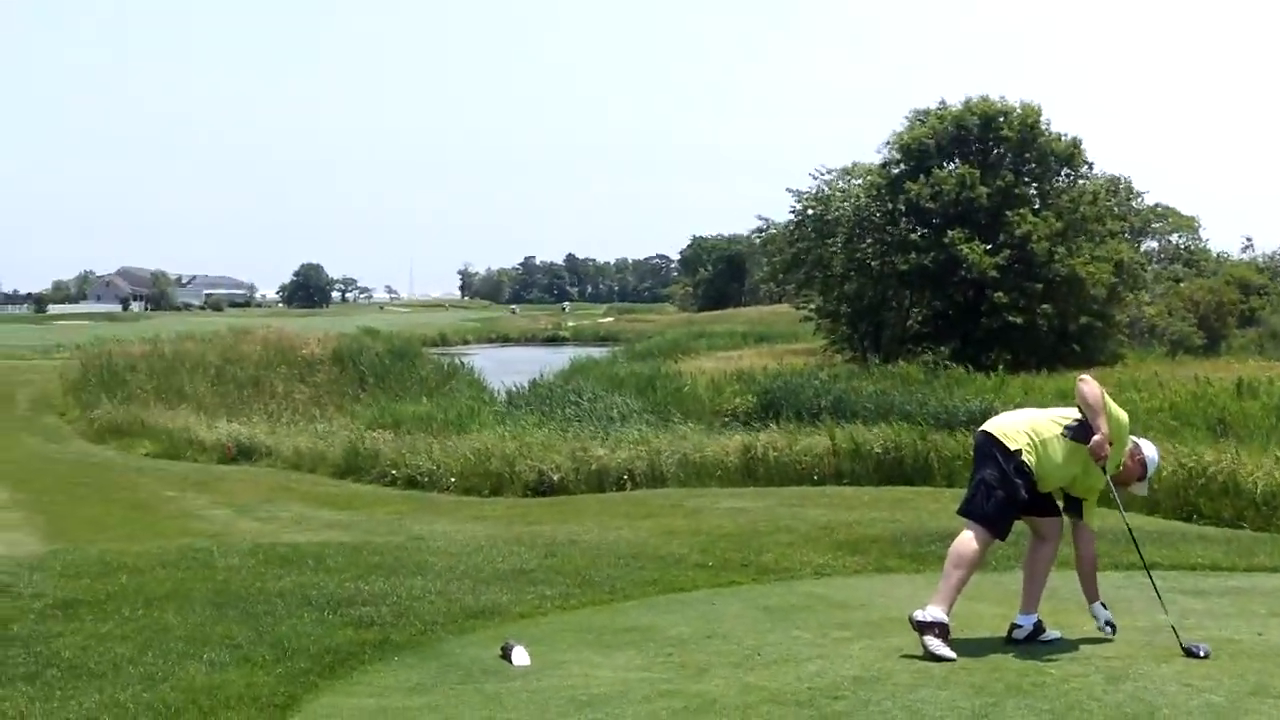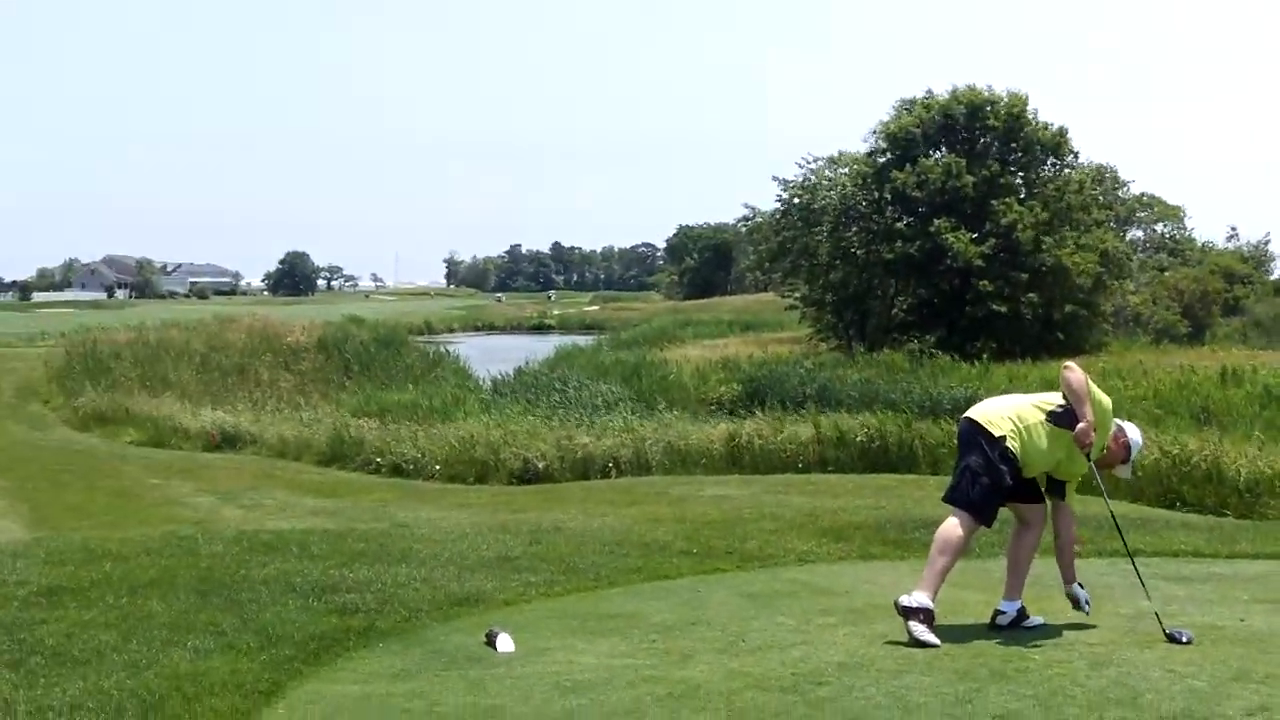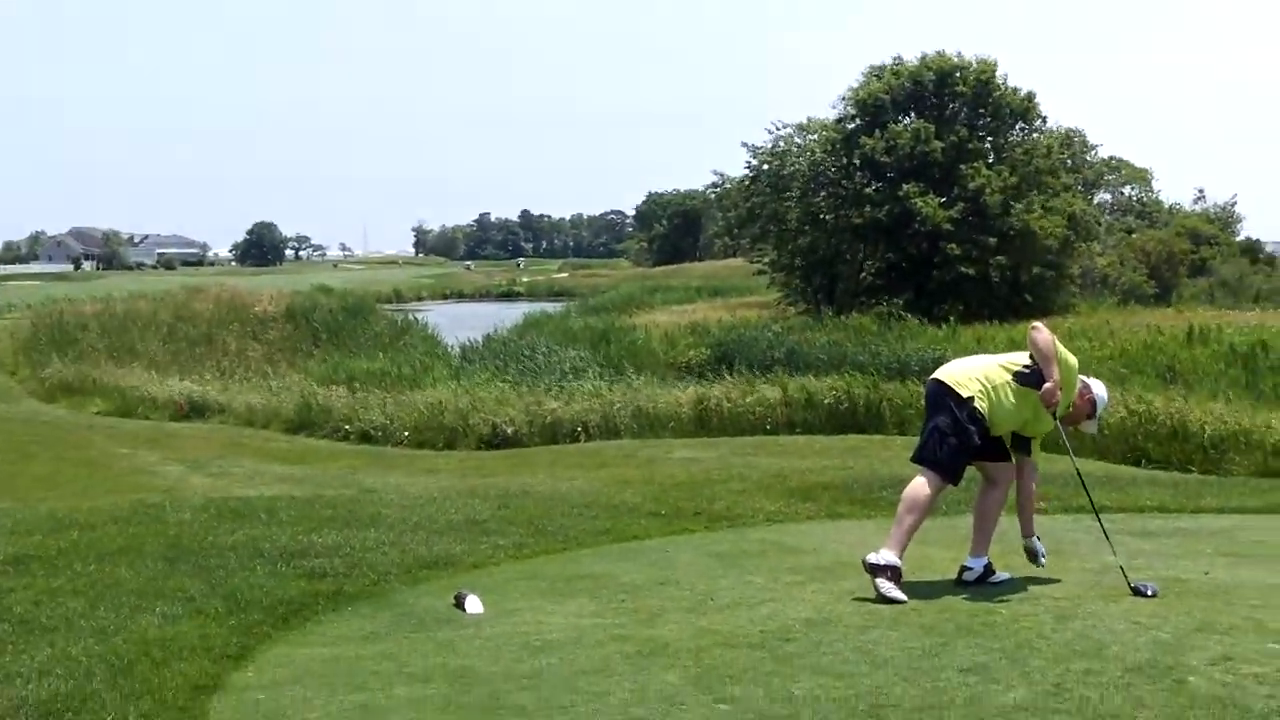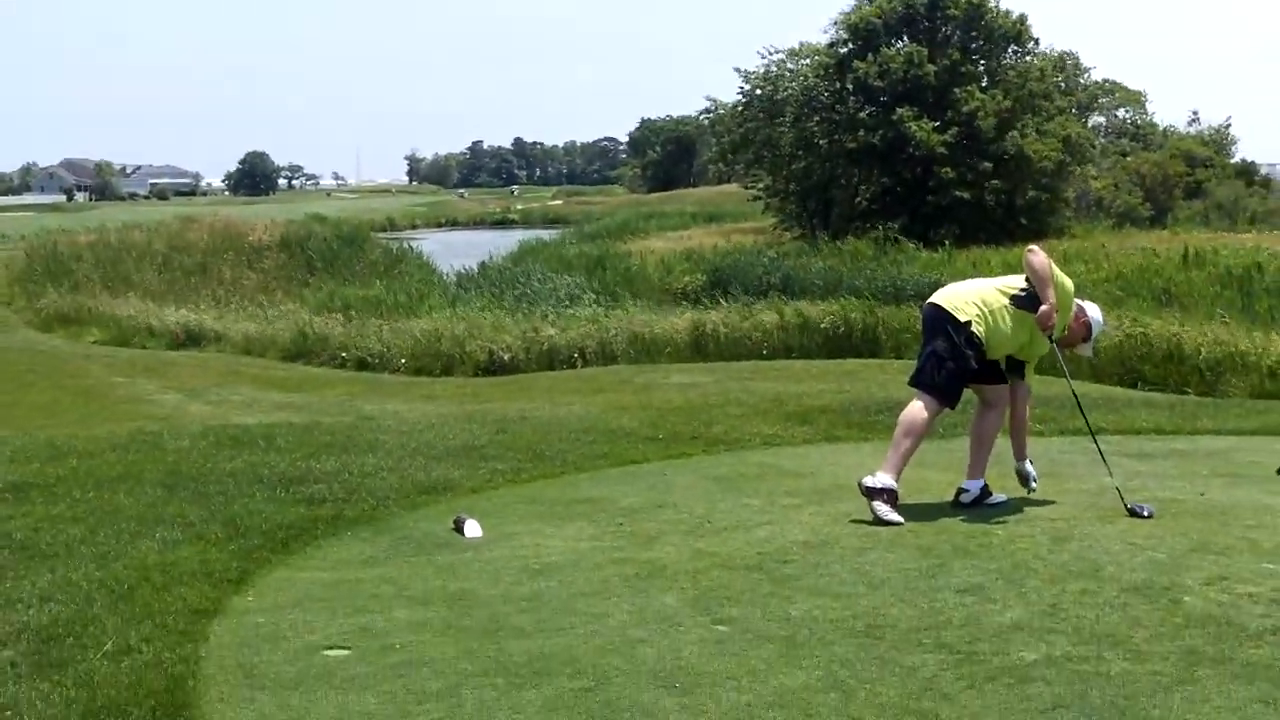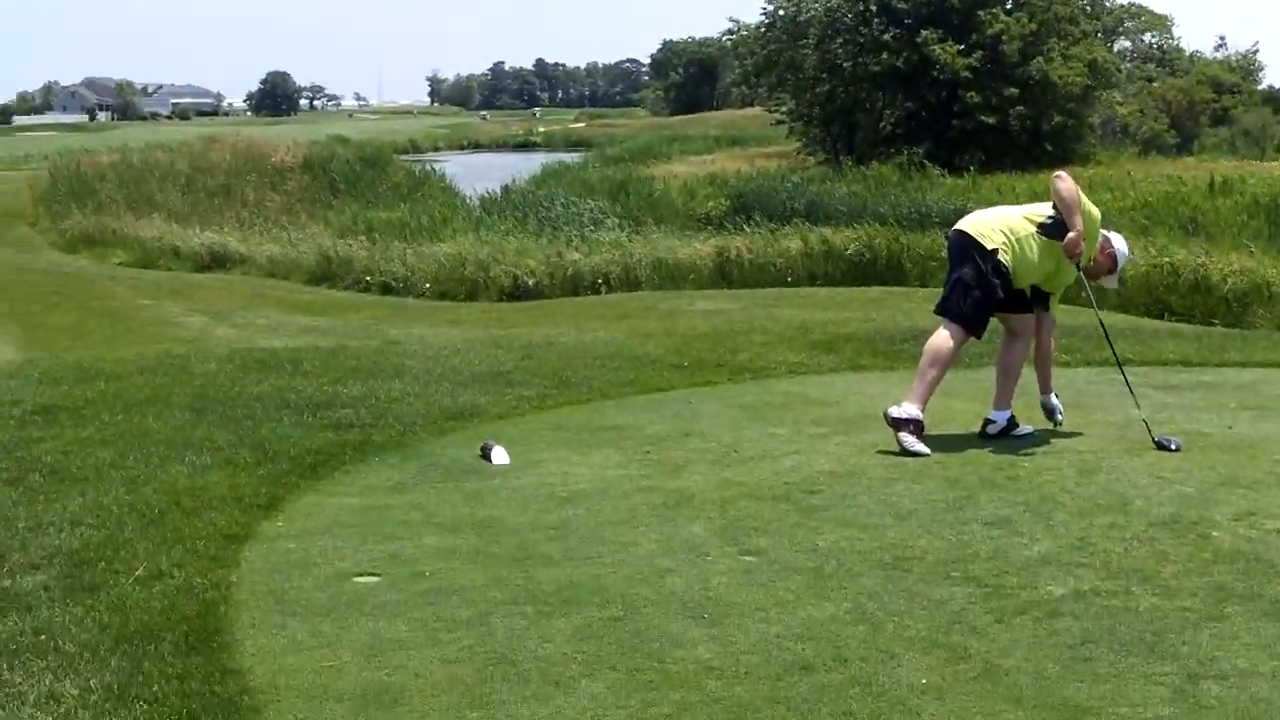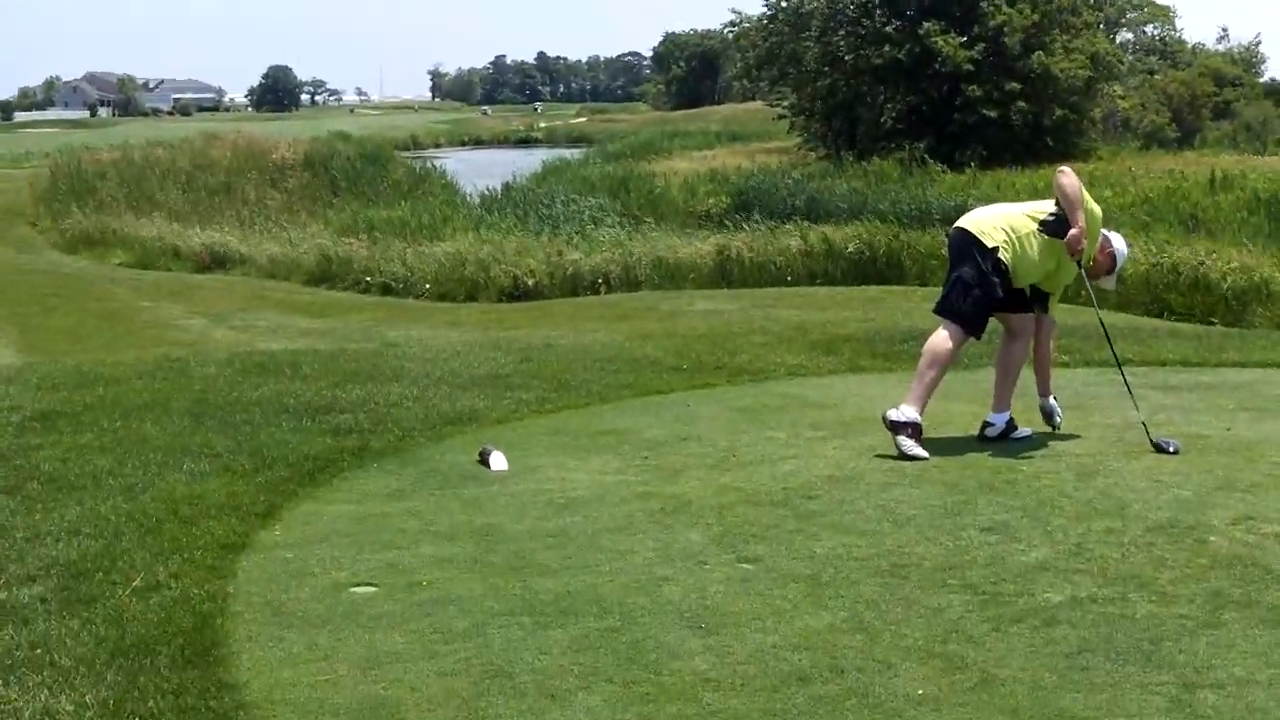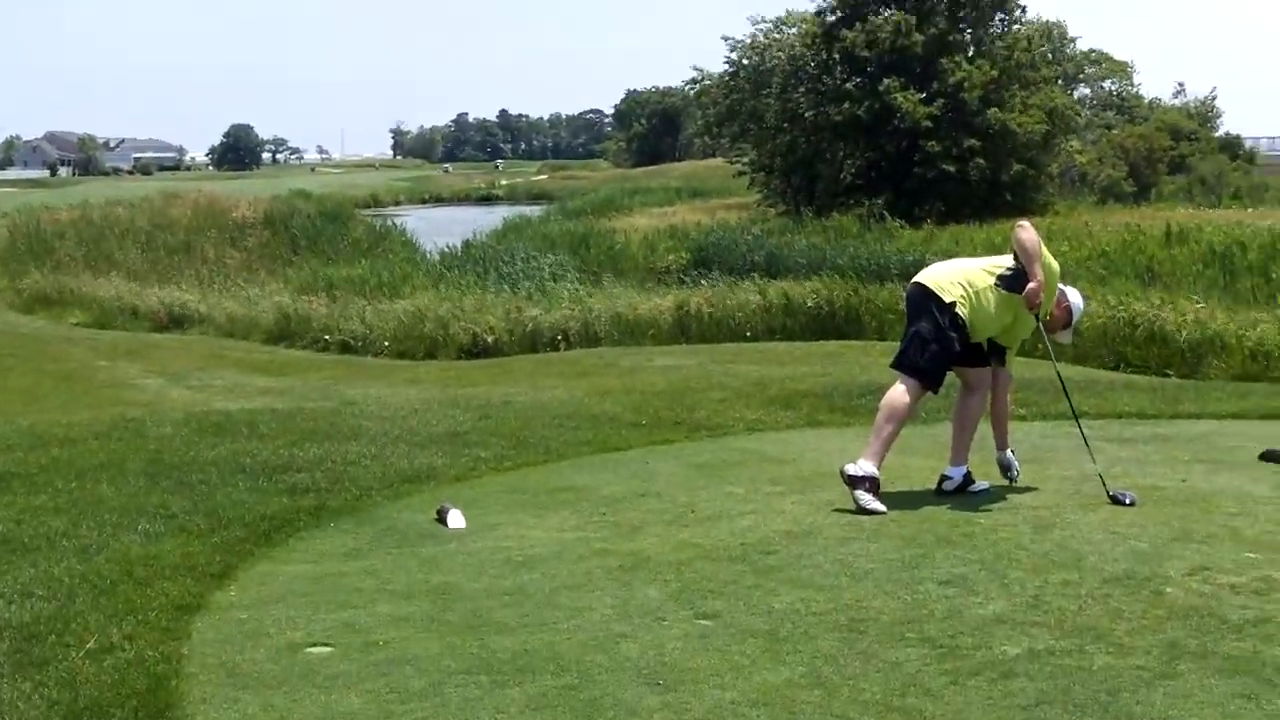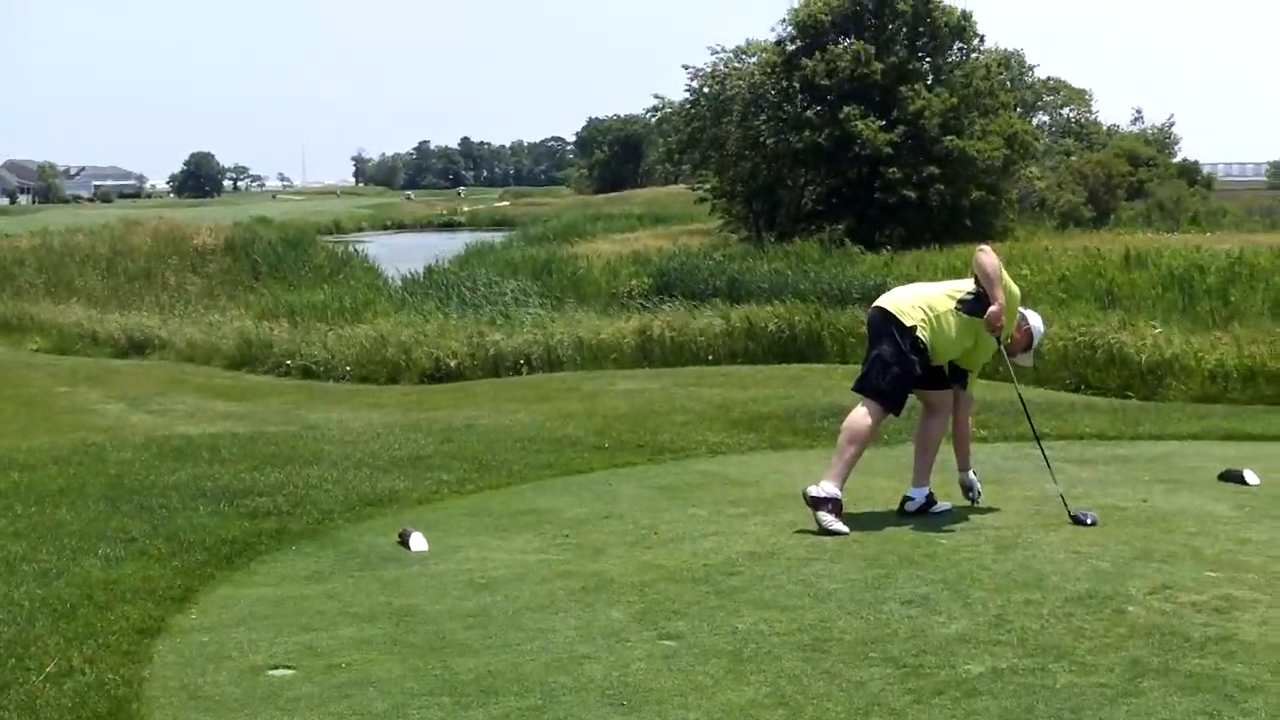
dt=0.1s
person 1, frame 1
left shoulder: (1090, 482)
right shoulder: (1118, 427)
left elbow: (1085, 546)
right elbow: (1084, 381)
left wrist: (1096, 605)
right wrist: (1101, 434)
right hip: (1008, 442)
left knee: (1050, 530)
right knee: (981, 531)
left ankle: (1025, 623)
right ankle: (933, 618)
person 1, frame 2
left shoulder: (1073, 464)
right shoulder: (1102, 410)
left elbow: (1064, 525)
right elbow: (1069, 369)
left wrist: (1071, 584)
right wrist: (1086, 421)
right hip: (992, 429)
left knee: (1034, 516)
right knee: (967, 517)
left ankle: (1009, 609)
right ankle: (918, 603)
person 1, frame 3
left shoulder: (1038, 422)
right shoulder: (1068, 371)
left elbow: (1026, 480)
right elbow: (1036, 329)
left wrist: (1030, 538)
right wrist: (1052, 381)
right hip: (959, 389)
left knee: (1002, 474)
right knee: (935, 477)
left ankle: (976, 565)
right ankle: (886, 561)
person 1, frame 4
left shoulder: (1033, 344)
right shoulder: (1064, 292)
left elbow: (1019, 403)
right elbow: (1032, 252)
left wrist: (1022, 462)
right wrist: (1048, 303)
right hip: (957, 313)
left knee: (997, 397)
right knee: (932, 399)
left ankle: (972, 487)
right ankle: (882, 484)
person 1, frame 5
left shoulder: (1058, 274)
right shoulder: (1091, 221)
left elbow: (1043, 336)
right elbow: (1060, 179)
left wrist: (1047, 395)
right wrist: (1076, 231)
right hip: (983, 240)
left knee: (1023, 327)
right knee: (957, 329)
left ankle: (999, 418)
right ankle: (908, 415)
person 1, frame 6
left shoulder: (1060, 272)
right shoulder: (1092, 218)
left elbow: (1042, 336)
right elbow: (1063, 173)
left wrist: (1046, 397)
right wrist: (1078, 227)
right hip: (983, 238)
left knee: (1023, 327)
right knee: (957, 328)
left ankle: (998, 421)
right ankle: (906, 417)
person 1, frame 7
left shoulder: (1016, 326)
right shoulder: (1049, 274)
left elbow: (999, 390)
right elbow: (1022, 228)
left wrist: (1003, 450)
right wrist: (1036, 280)
right hip: (940, 294)
left knee: (979, 381)
right knee: (914, 383)
left ankle: (956, 474)
right ankle: (864, 471)
person 1, frame 8
left shoulder: (978, 349)
right shoulder: (1011, 296)
left elbow: (960, 412)
right elbow: (983, 252)
left wrist: (965, 471)
right wrist: (998, 304)
right hip: (902, 318)
left knee: (942, 403)
right knee: (876, 406)
left ankle: (917, 496)
right ankle: (827, 493)
